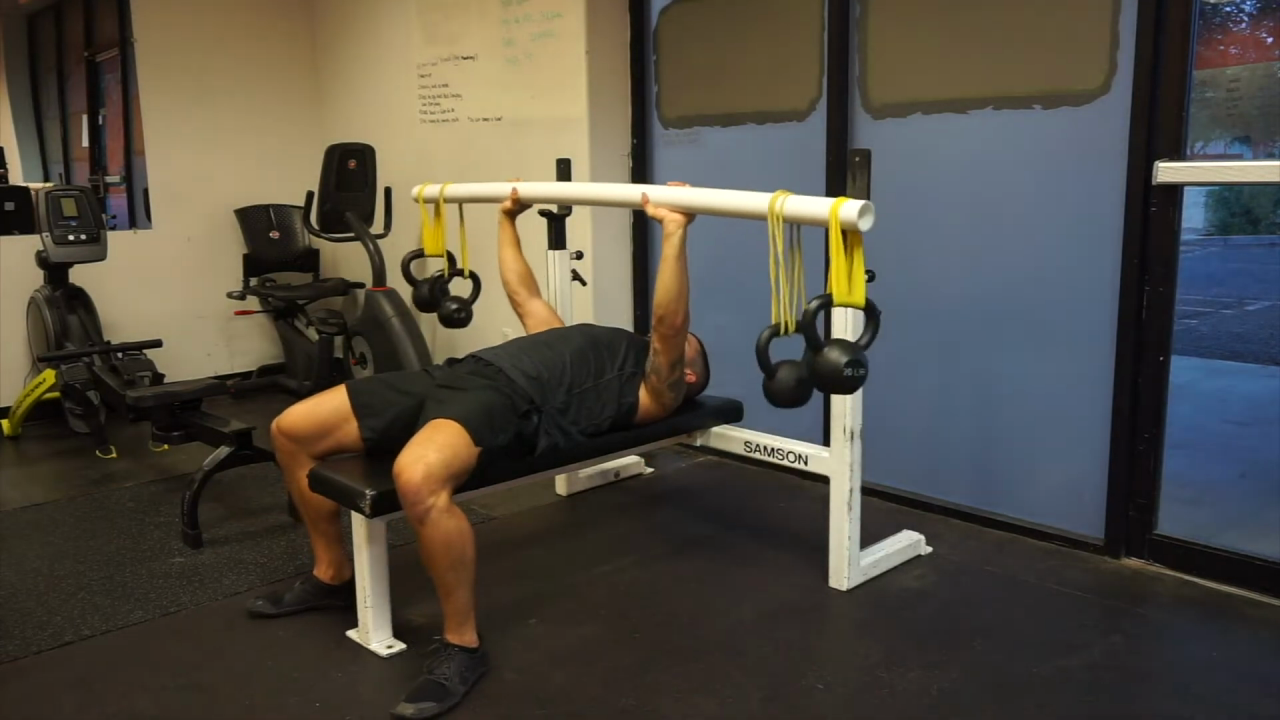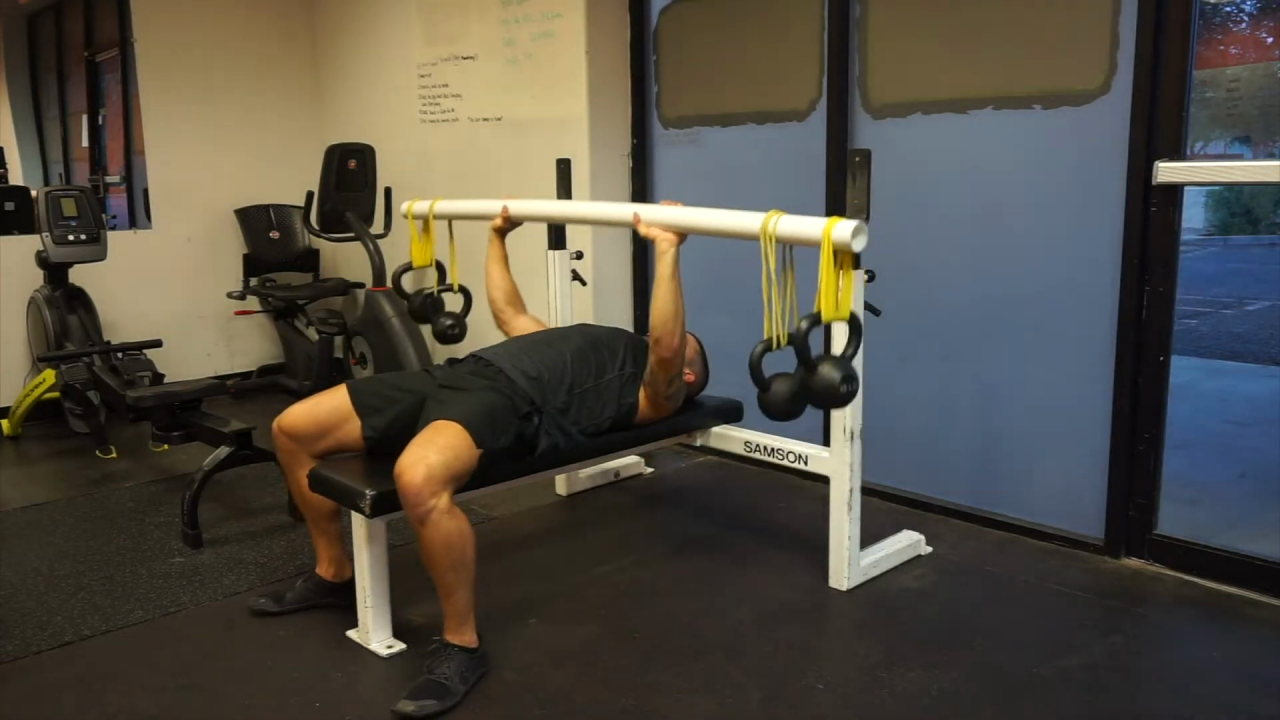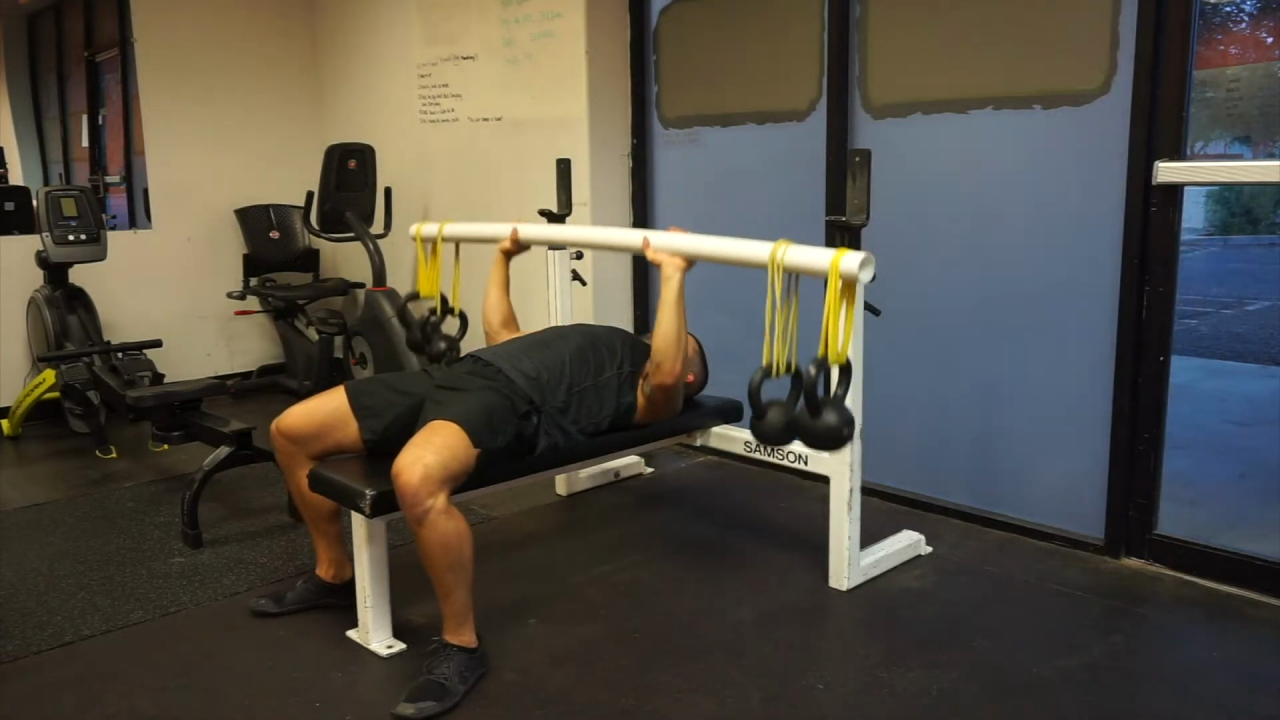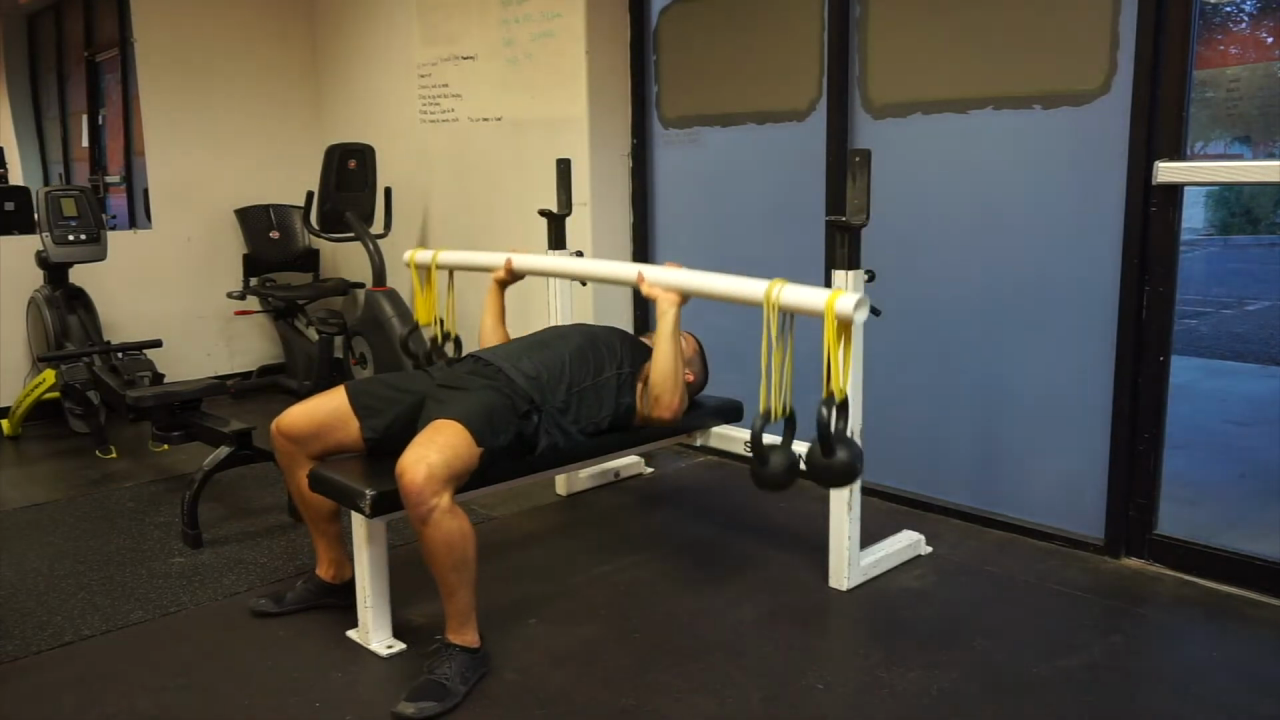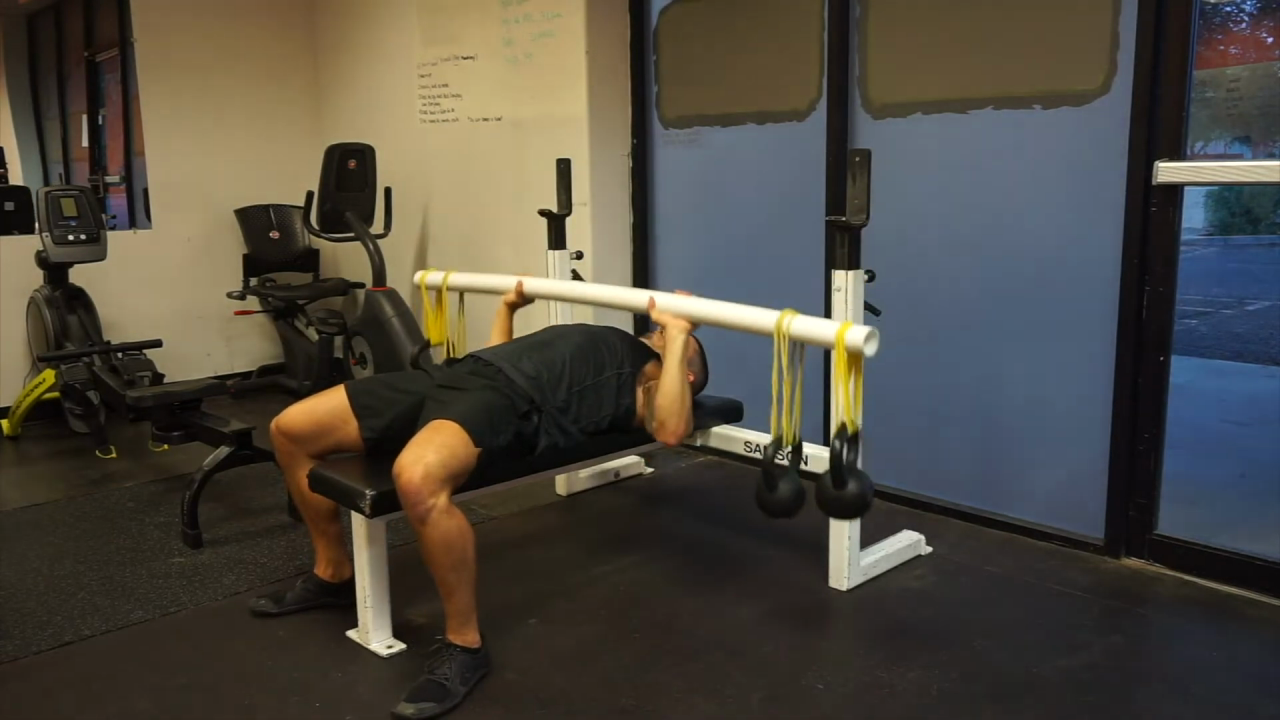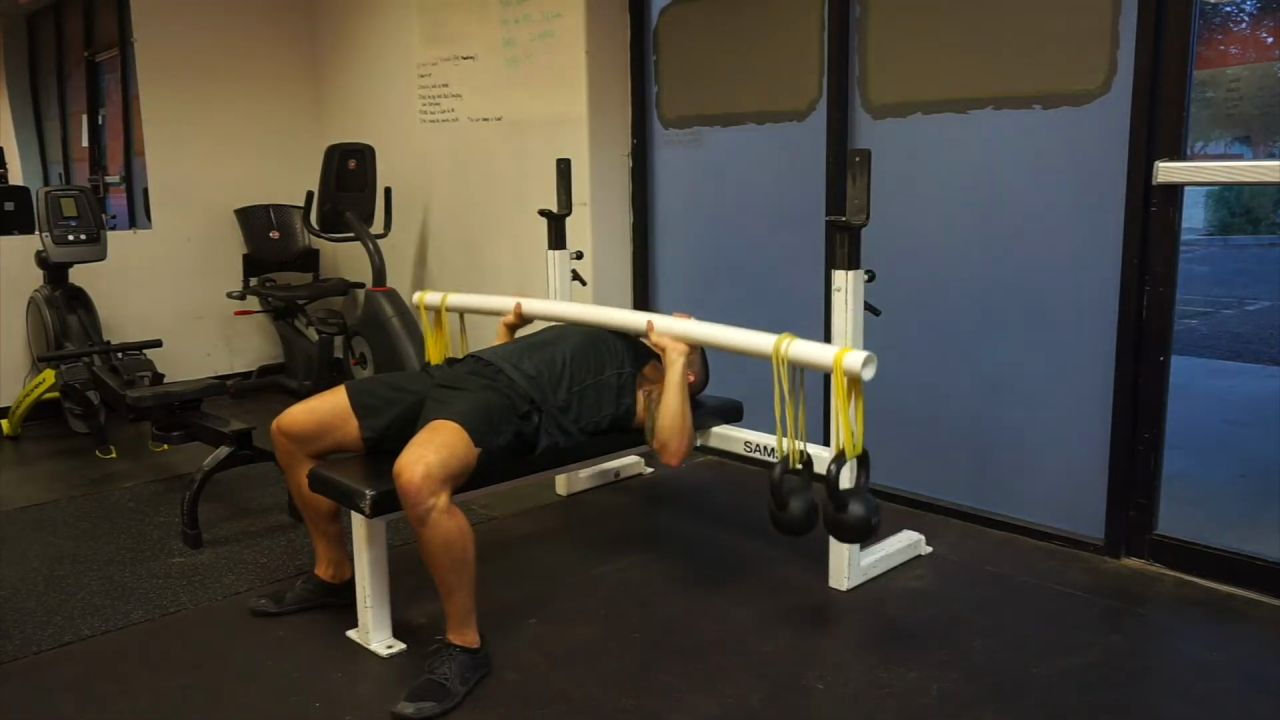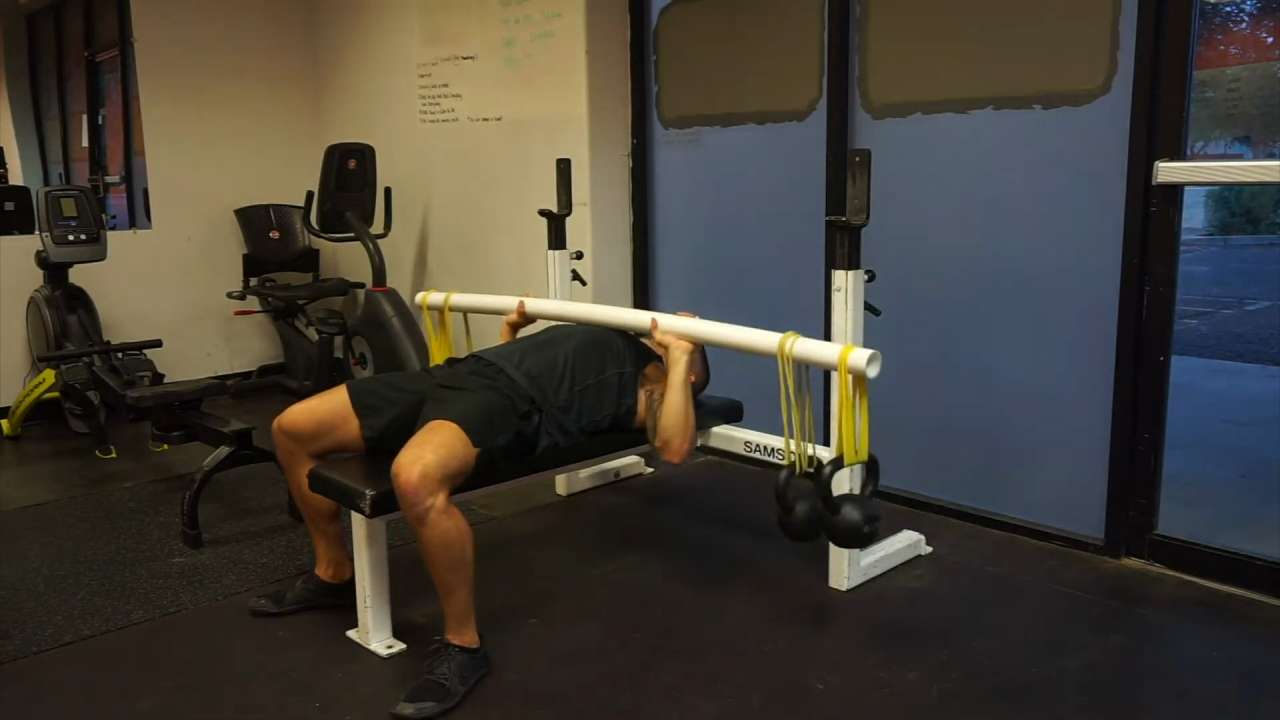
dt=0.2s
person 1, frame 1
left shoulder: (658, 387)
right shoulder: (591, 350)
left elbow: (670, 326)
right elbow: (525, 296)
left wrist: (674, 231)
right wrist: (507, 219)
left hip: (512, 398)
right hip: (457, 374)
left knee: (419, 479)
right knee: (291, 431)
left ankle: (462, 646)
right ankle: (332, 576)
person 1, frame 2
left shoulder: (658, 391)
right shoulder: (592, 354)
left elbow: (666, 350)
right elbow: (509, 316)
left wrist: (666, 250)
right wrist: (498, 236)
left hip: (512, 399)
left knee: (420, 480)
right knee: (291, 429)
left ankle: (461, 647)
right ankle: (334, 574)
person 1, frame 3
left shoulder: (653, 391)
right shoulder: (594, 353)
left elbow: (666, 376)
right elbow: (502, 336)
left wrist: (672, 275)
right wrist: (503, 259)
left hip: (511, 399)
left knee: (418, 481)
right knee: (290, 431)
left ankle: (461, 646)
right ankle: (334, 575)
person 1, frame 4
left shoulder: (649, 378)
right shoulder: (598, 352)
left elbow: (665, 409)
left wrist: (669, 309)
right wrist: (498, 287)
left hip: (512, 399)
left knee: (422, 479)
right knee: (290, 430)
left ankle: (463, 646)
right ankle: (334, 575)
person 1, frame 5
left shoulder: (652, 381)
right shoulder: (601, 350)
left elbow: (671, 431)
left wrist: (679, 336)
right wrist: (508, 308)
left hip: (511, 399)
left knee: (420, 479)
right knee: (290, 429)
left ankle: (464, 645)
right ankle: (334, 575)
person 1, frame 6
left shoulder: (654, 383)
right shoulder: (602, 351)
left elbow: (672, 450)
left wrist: (674, 355)
right wrist: (508, 328)
left hip: (512, 400)
left knee: (420, 479)
right knee: (291, 429)
left ankle: (464, 646)
right ankle: (334, 575)
person 1, frame 7
left shoulder: (655, 385)
right shoulder: (607, 352)
left elbow: (675, 448)
left wrist: (679, 352)
right wrist: (512, 327)
left hip: (512, 401)
left knee: (417, 478)
right knee: (292, 428)
left ankle: (462, 646)
right ankle: (333, 575)
